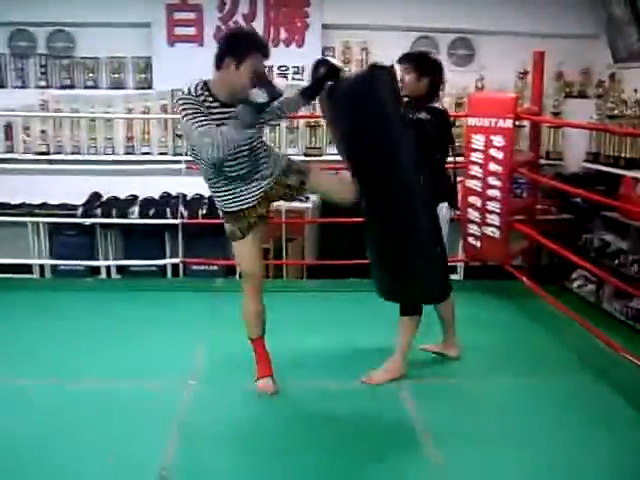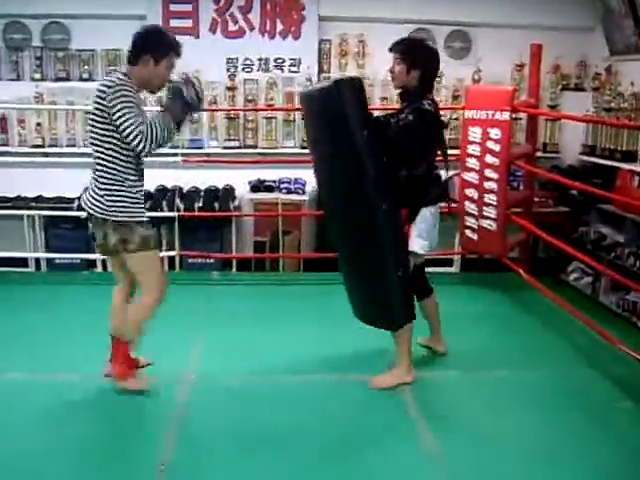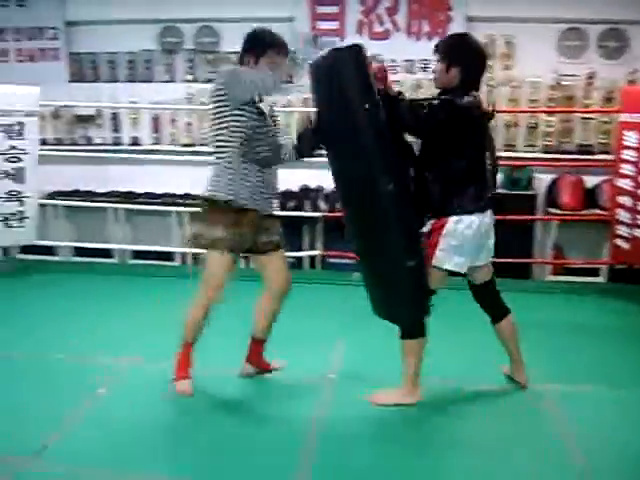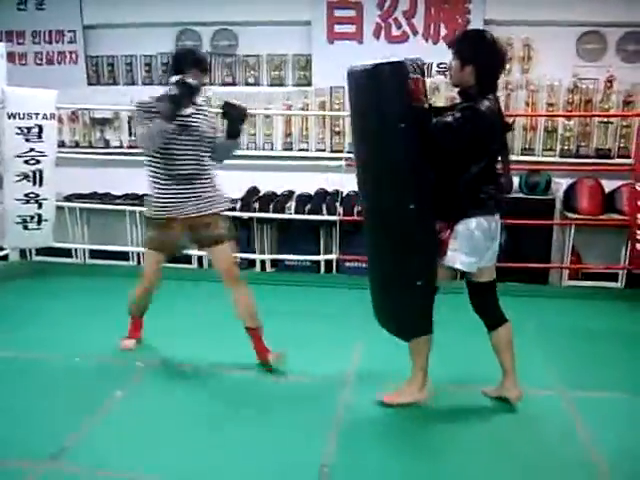
dt=0.7s
person 1, frame 1
left shoulder: (432, 116)
right shoulder: (413, 114)
left hip: (430, 204)
right hip: (423, 203)
left ankle: (398, 361)
right ankle: (450, 342)
person 1, frame 2
left shoulder: (420, 113)
right shoulder: (414, 108)
left elbow: (391, 139)
right elbow: (391, 138)
left hip: (413, 207)
right hip: (414, 203)
right knee: (416, 278)
left ankle: (403, 367)
right ankle: (436, 339)
person 1, frame 3
left shoulder: (452, 110)
right shoulder: (468, 109)
left elbow: (409, 118)
right elbow: (419, 118)
left wrist: (381, 92)
right wrist: (387, 95)
left hip: (453, 220)
right hip: (478, 215)
right knee: (489, 296)
left ankle: (409, 388)
right ankle: (518, 368)
person 1, frame 4
left shoulder: (476, 115)
right shoulder: (483, 110)
left elbow: (436, 134)
right elbow: (442, 125)
right wrist: (419, 104)
left hip: (462, 220)
right hip: (482, 217)
right knee: (486, 303)
left ankle: (416, 384)
right ankle: (510, 383)
person 2, frame 1
left shoulder: (247, 96)
right shoulder: (190, 102)
left elbow: (275, 113)
right elbow: (212, 151)
left wrist: (314, 86)
right wrist: (251, 113)
left hip: (272, 173)
right hip: (237, 201)
left knee: (348, 191)
right knee: (252, 283)
right ankle: (262, 362)
person 2, frame 2
left shoulder: (120, 89)
right shoulder: (118, 89)
left elbow: (139, 140)
right elbow: (145, 141)
left wrist: (176, 111)
right wrist: (176, 107)
left hip: (108, 207)
right hip: (117, 210)
left knee: (128, 281)
right knee: (153, 288)
left ankle: (120, 357)
right ankle: (122, 365)
person 2, frame 3
left shoulder: (262, 108)
right shoulder: (233, 81)
left elbow: (281, 154)
right elbow: (262, 83)
left wrist: (304, 142)
left hip: (259, 206)
right hip: (227, 202)
left knee: (280, 283)
right knee: (213, 290)
left ankle: (254, 358)
right ankle: (183, 365)
person 2, frame 4
left shoulder: (203, 111)
right shoulder: (147, 108)
left elbow: (219, 154)
right elbow: (148, 143)
left wrist: (234, 129)
right wrist: (173, 107)
left hip: (206, 206)
right hip: (166, 210)
left knee: (233, 275)
right knee: (149, 280)
left ankle: (261, 348)
right ankle: (134, 327)
